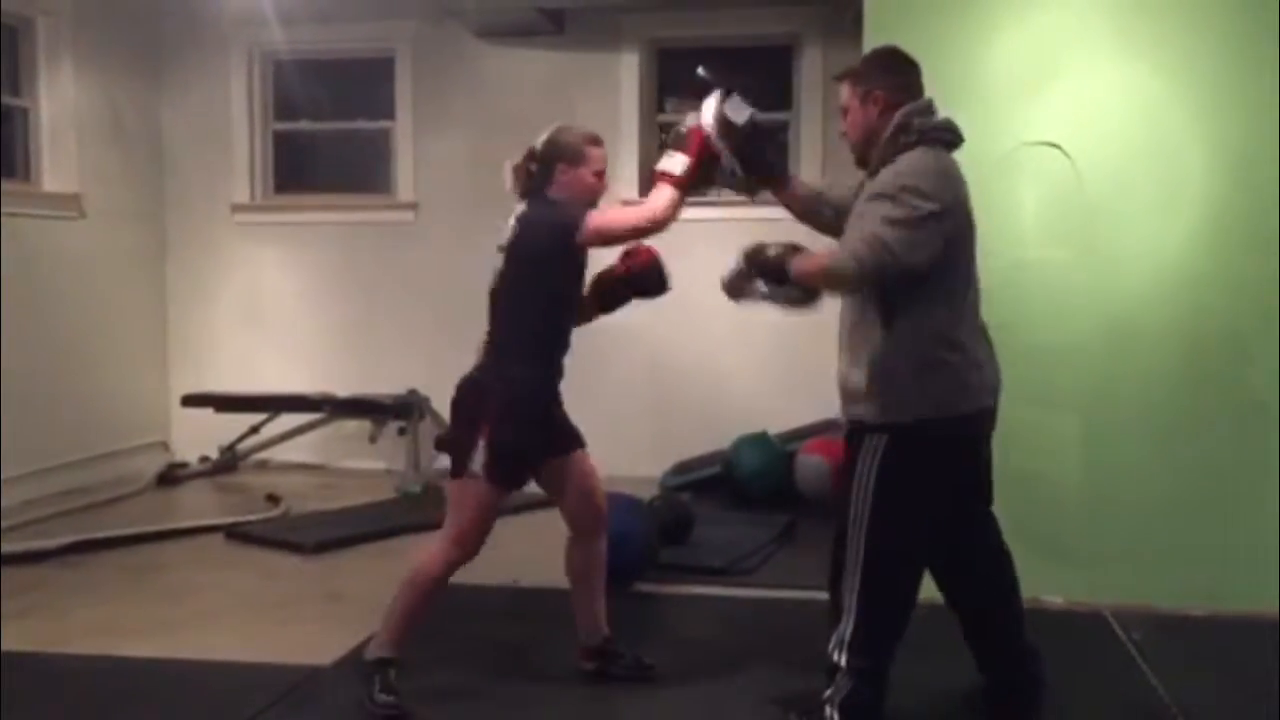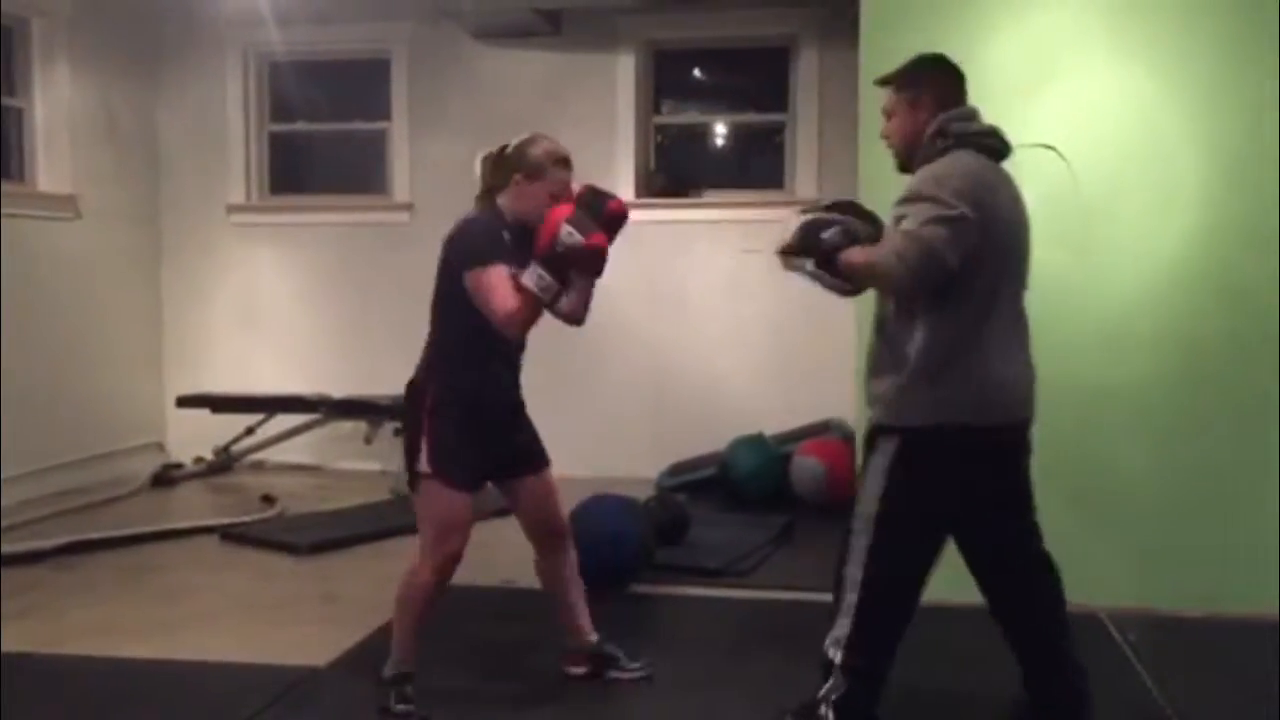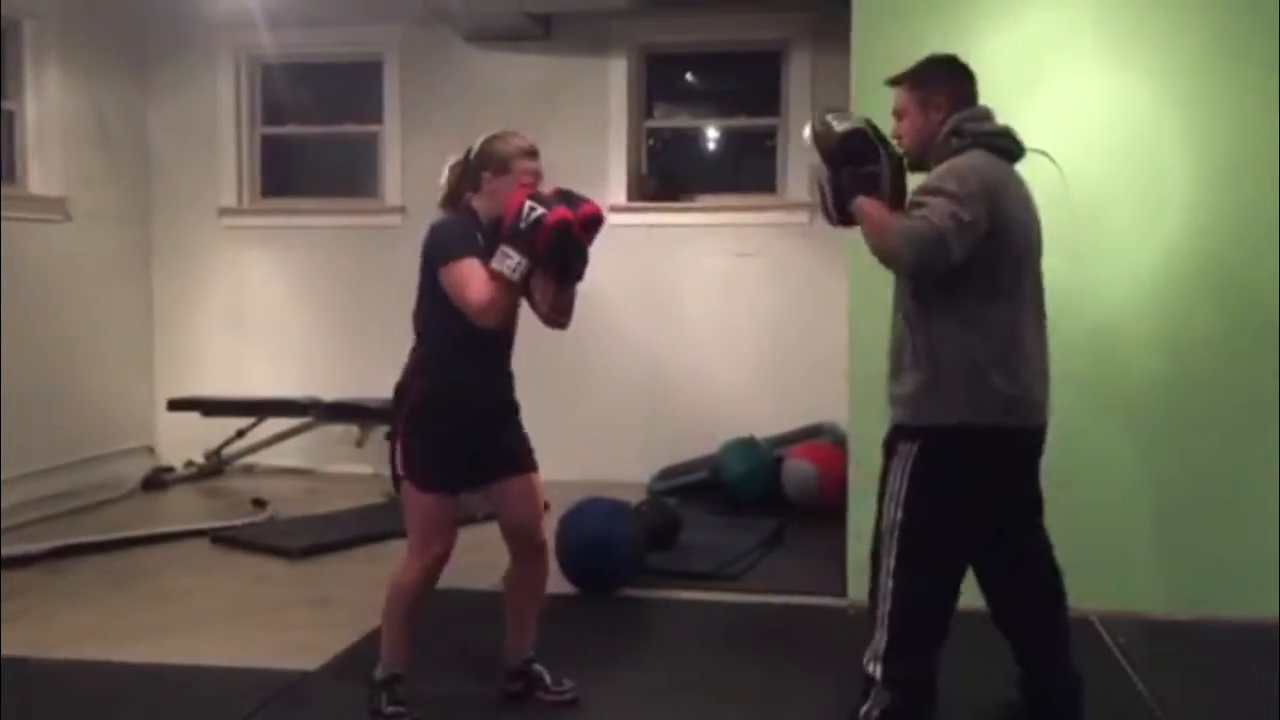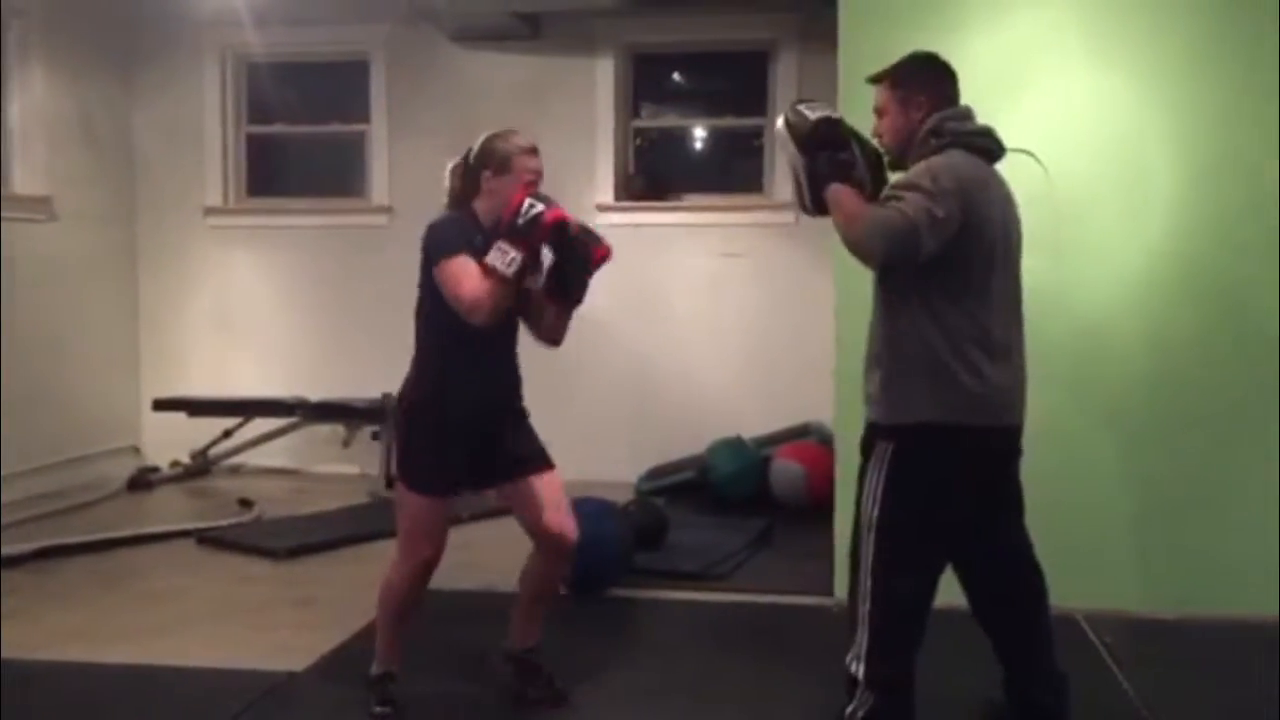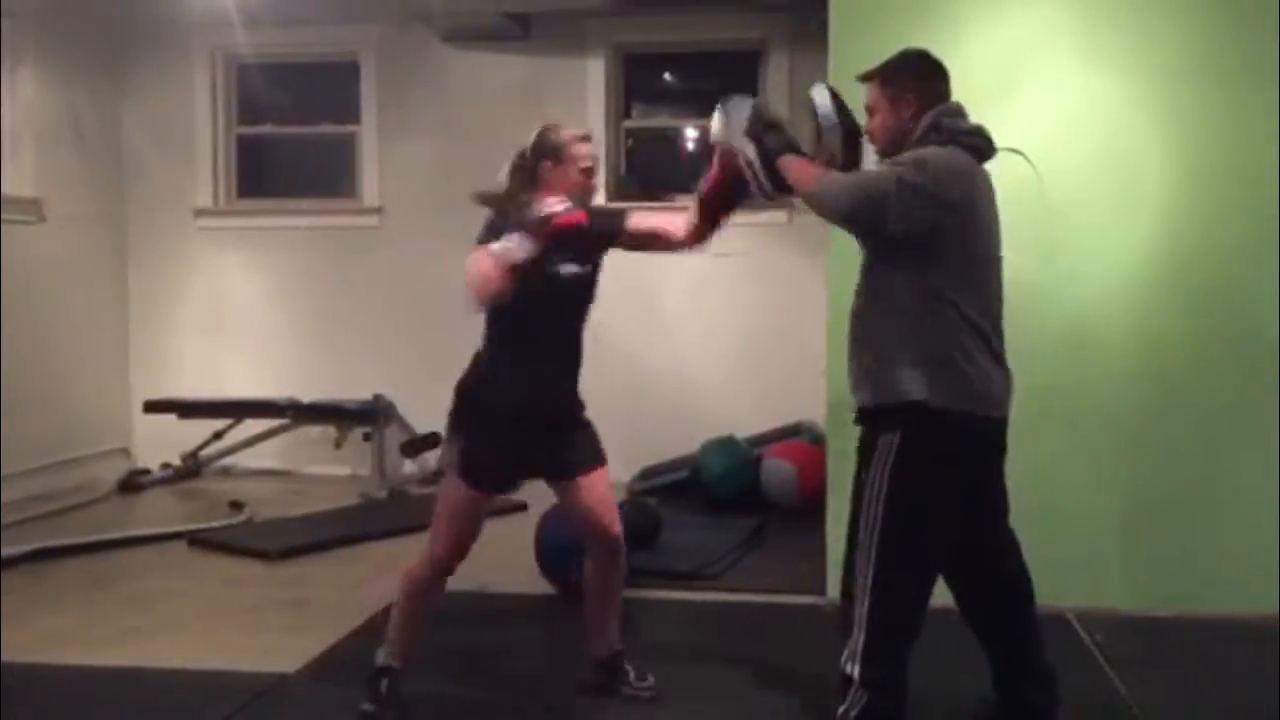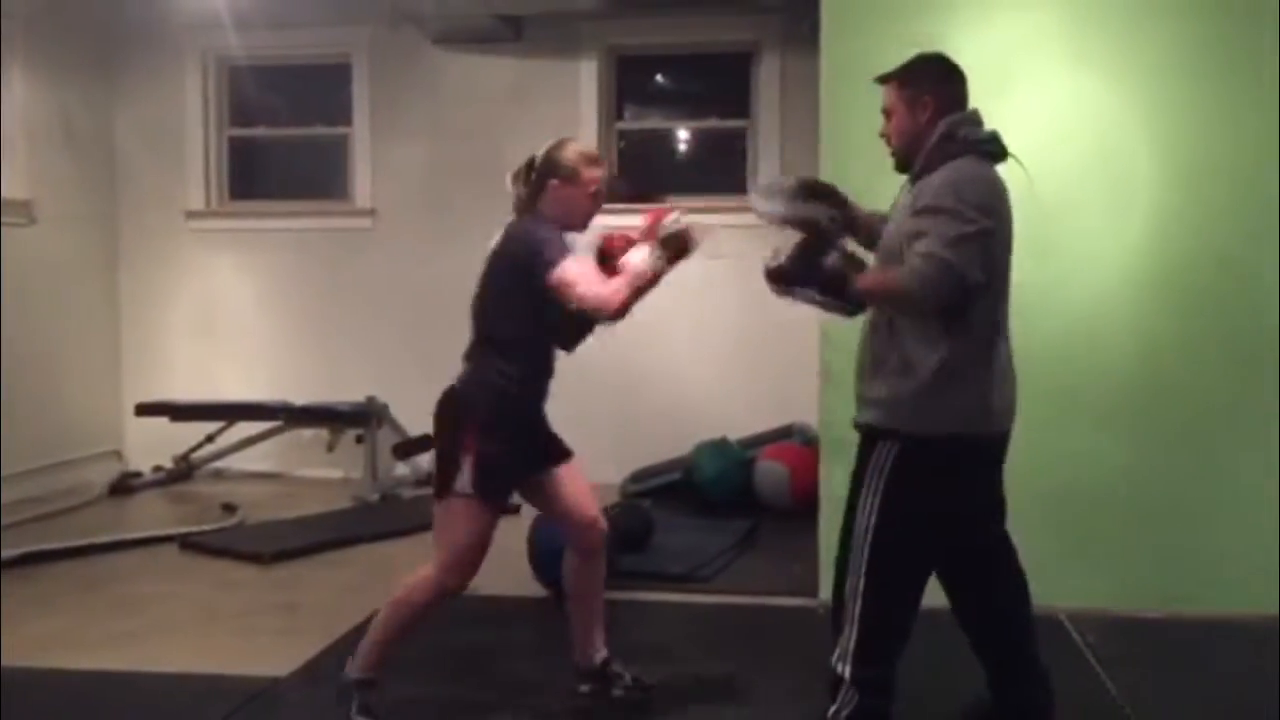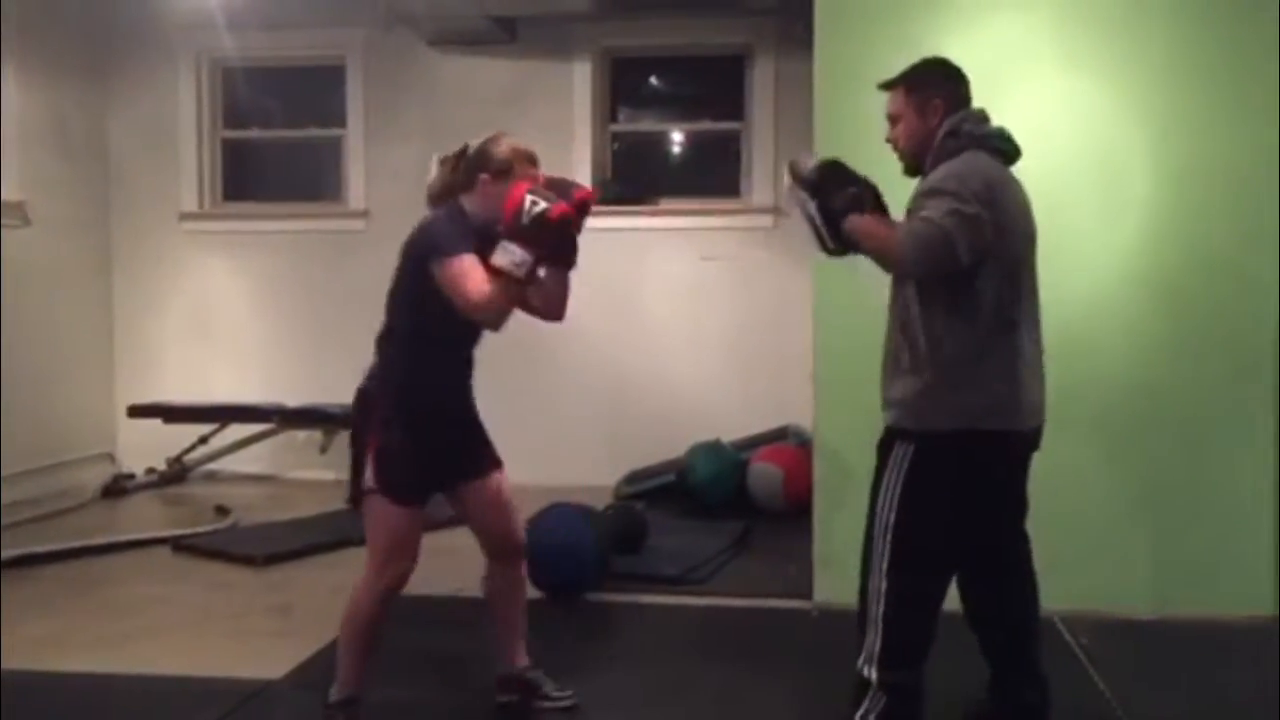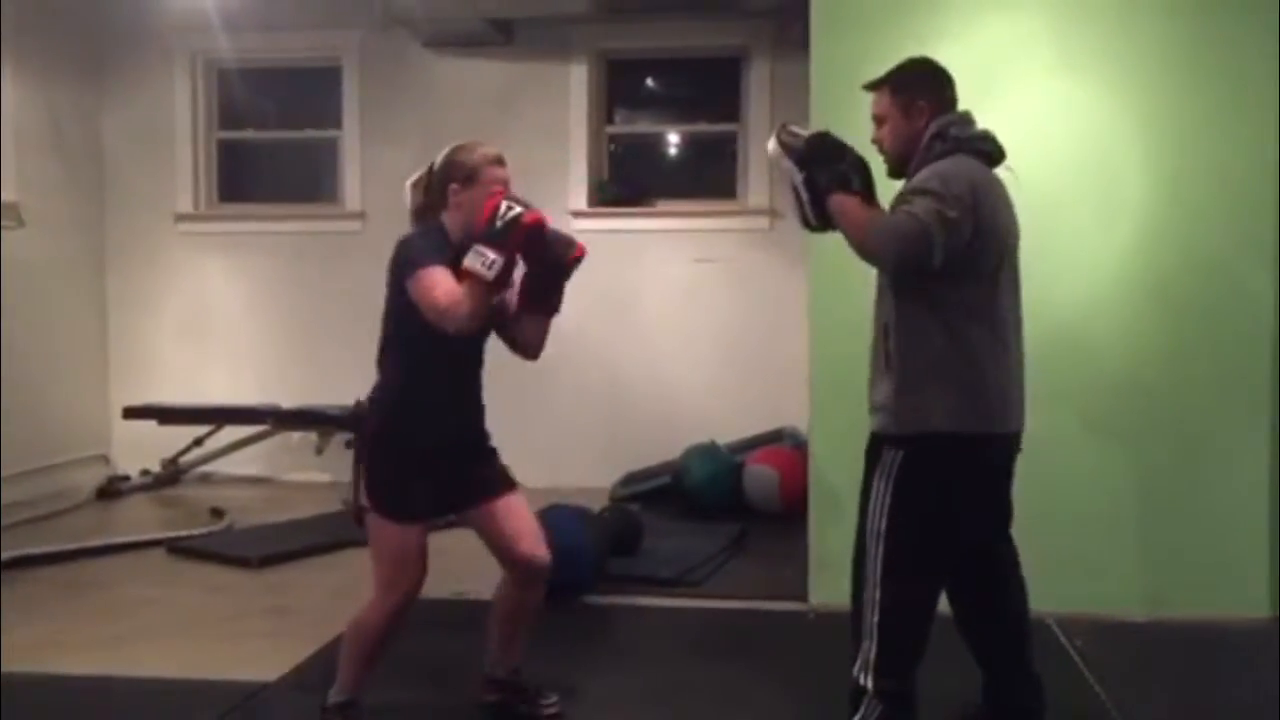
dt=0.3s
person 1, frame 1
left shoulder: (914, 176)
right shoulder: (921, 169)
left elbow: (859, 264)
right elbow: (842, 216)
left wrist: (785, 266)
right wrist: (769, 174)
left hip: (908, 412)
right hip: (955, 404)
left knee: (872, 564)
right knee: (971, 548)
person 1, frame 2
left shoulder: (948, 178)
right shoulder: (990, 178)
left elbow: (906, 265)
left wrist: (843, 256)
right wrist: (867, 248)
left hip: (931, 418)
right hip: (996, 412)
left knee: (875, 572)
right knee: (1015, 561)
person 1, frame 3
left shoulder: (963, 176)
right shoulder: (1000, 177)
left elbow: (913, 250)
left wrist: (861, 199)
right wrist: (879, 202)
left hip: (951, 419)
right hip: (1011, 414)
left knee: (909, 579)
right knee: (1020, 566)
person 1, frame 4
left shoulder: (942, 175)
right shoulder: (979, 176)
left elbow: (877, 241)
right elbow: (906, 241)
left wrist: (830, 180)
right wrist: (863, 183)
left hip: (929, 419)
right hip: (988, 415)
left knee: (888, 579)
right knee: (1002, 567)
person 1, frame 5
left shoulder: (933, 169)
right shoulder: (953, 172)
left elbow: (847, 201)
right elbow: (877, 208)
left wrist: (781, 153)
right wrist: (819, 156)
left hip: (923, 412)
right hip: (971, 408)
left knee: (883, 577)
right knee: (988, 563)
person 1, frame 6
left shoulder: (956, 185)
right shoulder: (958, 179)
left elbow: (928, 282)
right elbow: (892, 239)
left wrist: (845, 280)
right wrist: (841, 214)
left hip: (920, 424)
right hip: (971, 419)
left knee: (872, 588)
right knee: (982, 565)
person 1, frame 7
left shoulder: (963, 177)
right shoulder: (989, 177)
left elbow: (919, 254)
left wrist: (853, 218)
right wrist: (871, 219)
left hip: (944, 423)
right hip: (1000, 418)
left knee: (897, 586)
right knee: (996, 569)
person 1, frame 8
left shoulder: (950, 180)
right shoulder: (972, 180)
left elbow: (890, 244)
right elbow: (909, 249)
left wrist: (830, 190)
right wrist: (850, 191)
left hip: (933, 426)
right hip: (983, 422)
left knee: (891, 588)
right knee: (985, 573)
person 2, frame 1
left shoulder: (553, 223)
right shoulder: (551, 219)
left elbow: (566, 307)
right elbow: (648, 219)
left wrist: (613, 288)
right wrist: (682, 161)
left hip: (534, 399)
right hip: (500, 401)
left knee: (591, 516)
right knee: (459, 544)
left ankle: (596, 646)
right ankle: (381, 658)
person 2, frame 2
left shoulder: (529, 236)
right shoulder: (476, 235)
left elbow: (574, 314)
right elbow: (509, 322)
right wrist: (551, 263)
left hip: (500, 405)
right hip: (448, 407)
left knee: (553, 529)
right knee: (442, 550)
left ankle: (587, 649)
person 2, frame 3
left shoulder: (510, 232)
right shoulder: (450, 235)
left elbow: (556, 317)
right elbow: (486, 310)
left hip: (494, 408)
right hip: (434, 411)
left knee: (532, 543)
right knee: (429, 553)
left ankle: (520, 667)
person 2, frame 4
left shoulder: (523, 239)
right shoulder: (445, 234)
left elbow: (551, 332)
right elbow: (478, 309)
right wrist: (512, 247)
left hip: (501, 415)
right hip: (435, 415)
left knee: (560, 538)
right knee: (419, 558)
left ankle: (520, 656)
person 2, frame 5
left shoulder: (592, 227)
right shoulder: (513, 221)
left elbow: (681, 232)
right elbow: (487, 292)
left wrist: (716, 196)
right wrist: (534, 238)
left hip: (558, 410)
right hip: (493, 404)
left knee: (608, 536)
right knee: (446, 550)
left ankle: (606, 660)
right ankle: (388, 668)
person 2, frame 6
left shoulder: (542, 243)
right shoulder: (534, 241)
left elbow: (568, 319)
right elbow: (606, 304)
right wrist: (657, 254)
left hip: (520, 418)
right hip: (479, 420)
left knee: (590, 532)
right knee: (453, 569)
left ankle: (595, 667)
person 2, frame 7
left shoulder: (489, 236)
right shoulder: (441, 233)
left elbow: (550, 309)
right elbow: (486, 310)
left wrist: (558, 245)
right wrist: (523, 245)
left hip: (451, 412)
right hip: (395, 416)
left knee: (509, 544)
right knee: (389, 571)
person 2, frame 8
left shoulder: (490, 245)
right shoulder: (420, 249)
left elbow: (527, 345)
right elbow: (453, 317)
left wrist: (544, 289)
right wrist: (494, 253)
left hip: (464, 438)
right hip: (399, 439)
left knee: (531, 562)
right knee: (399, 594)
